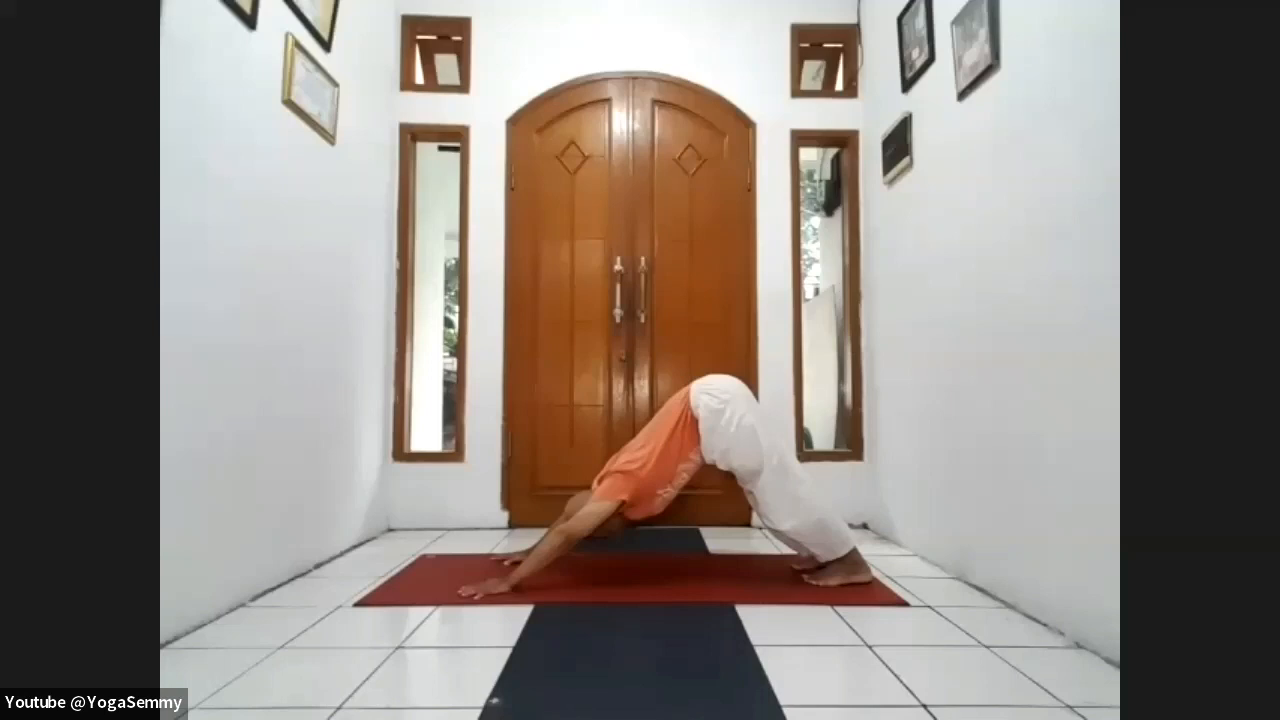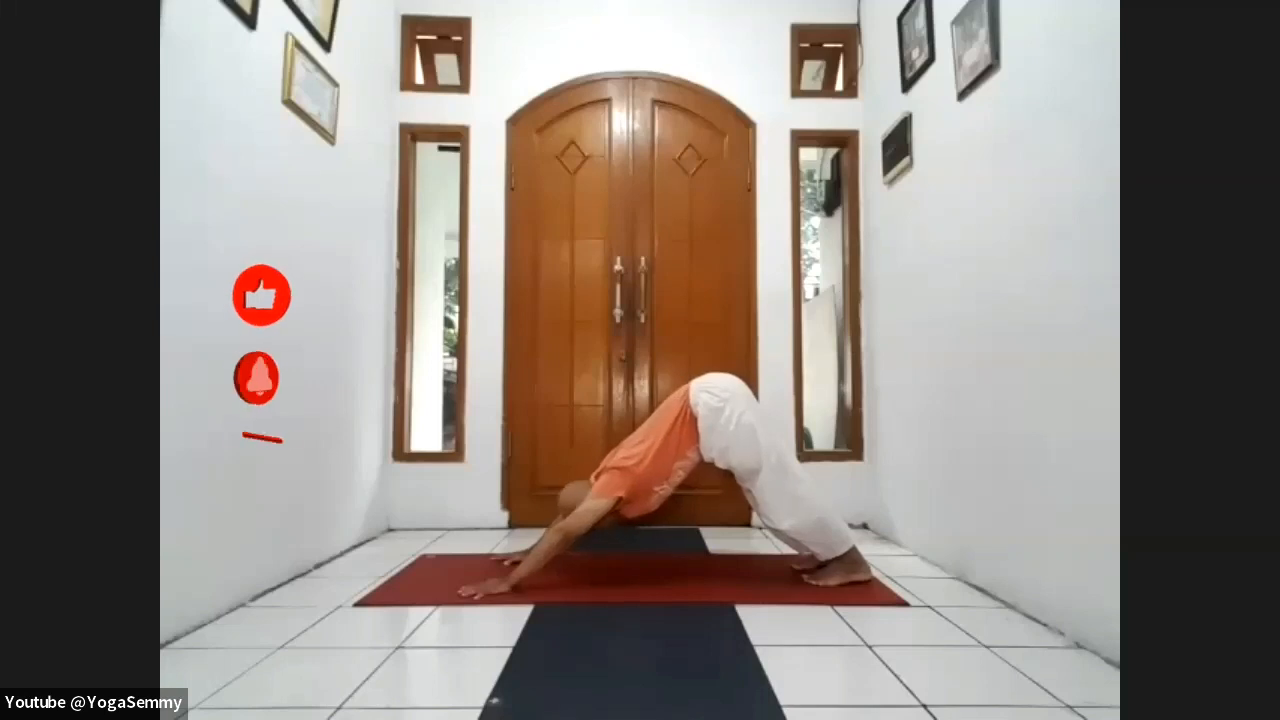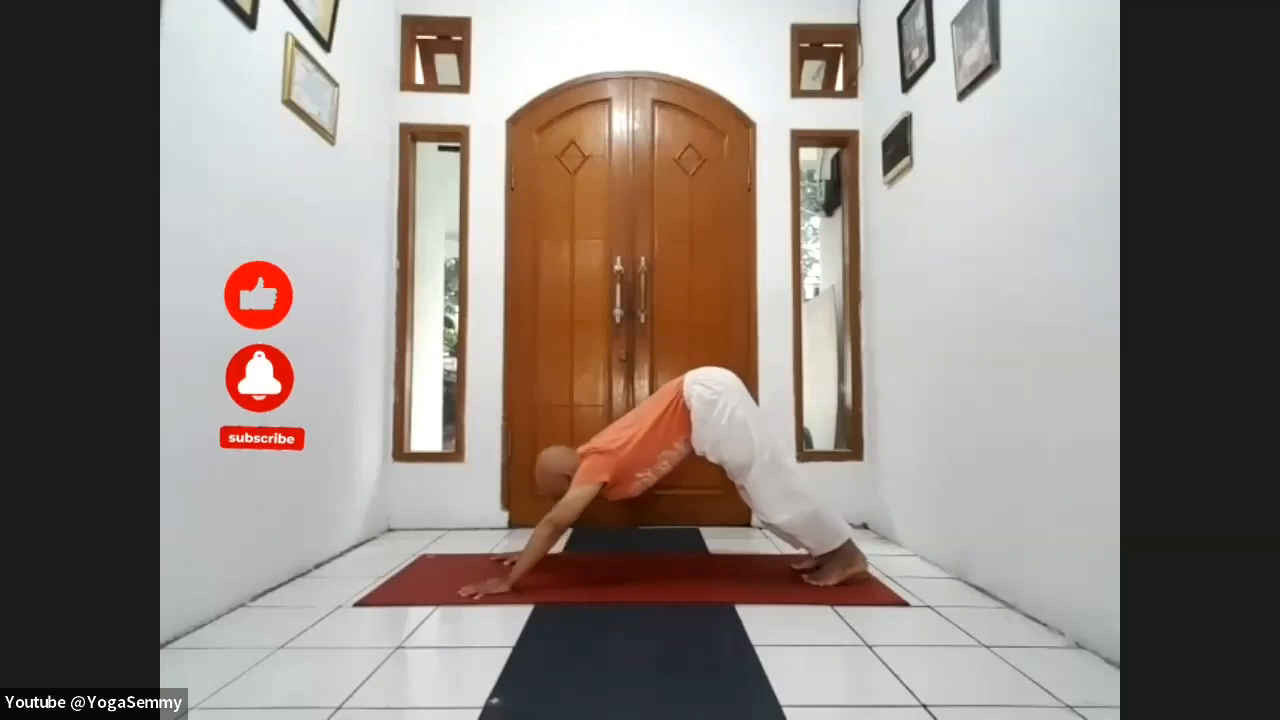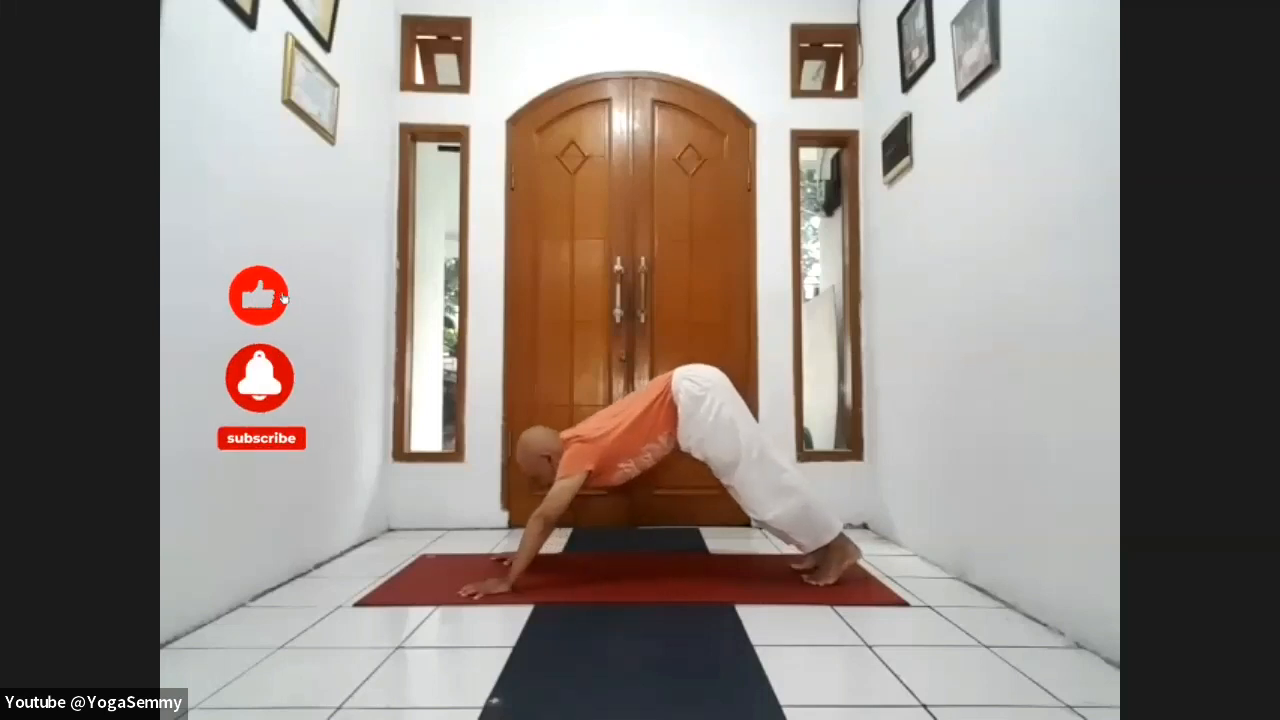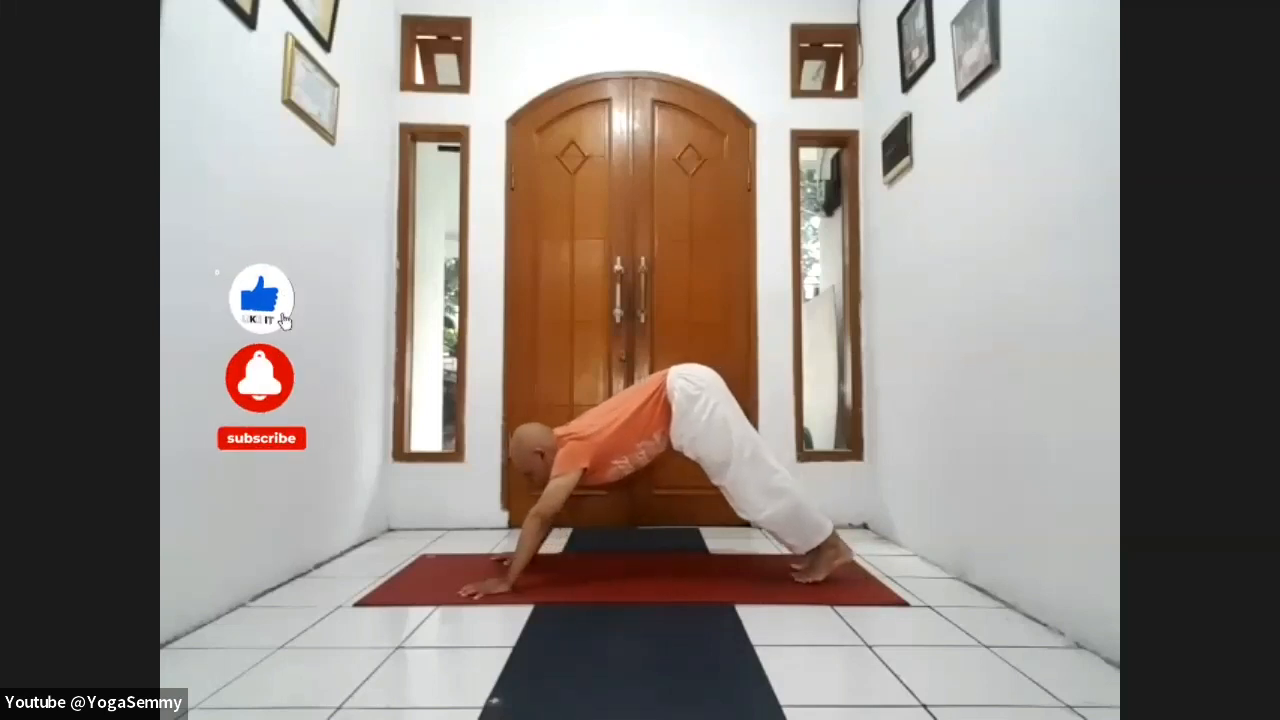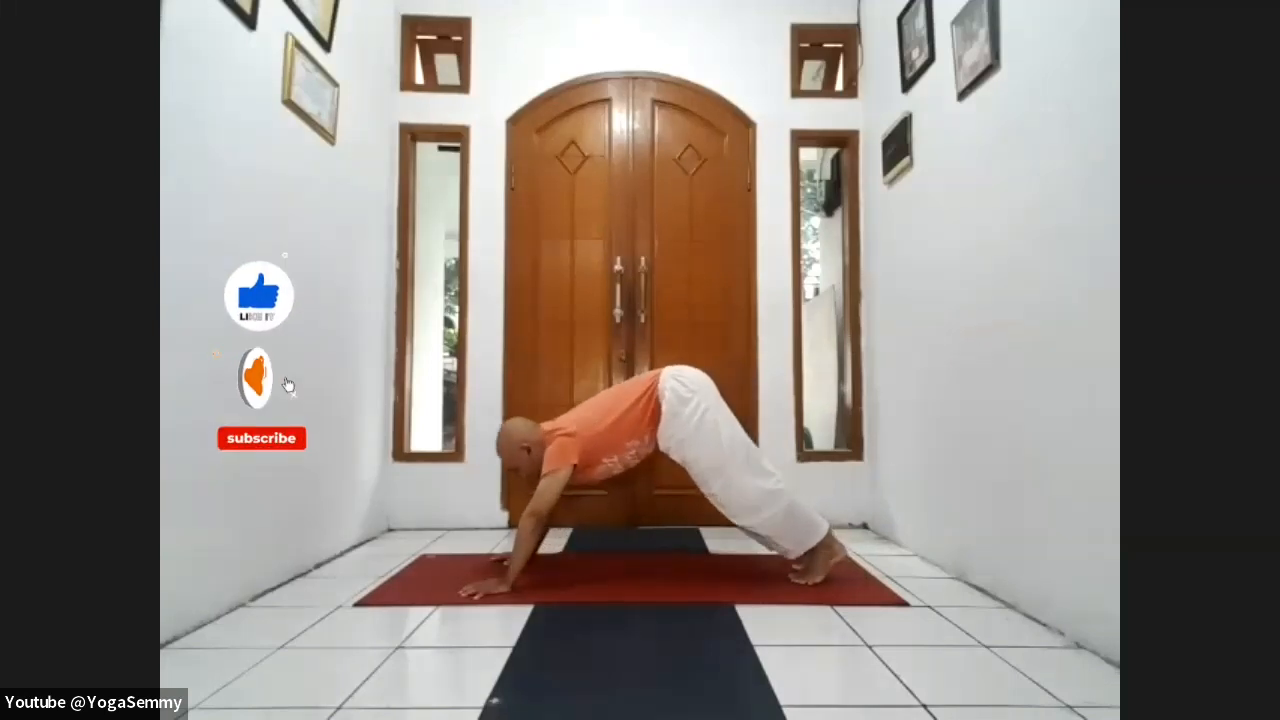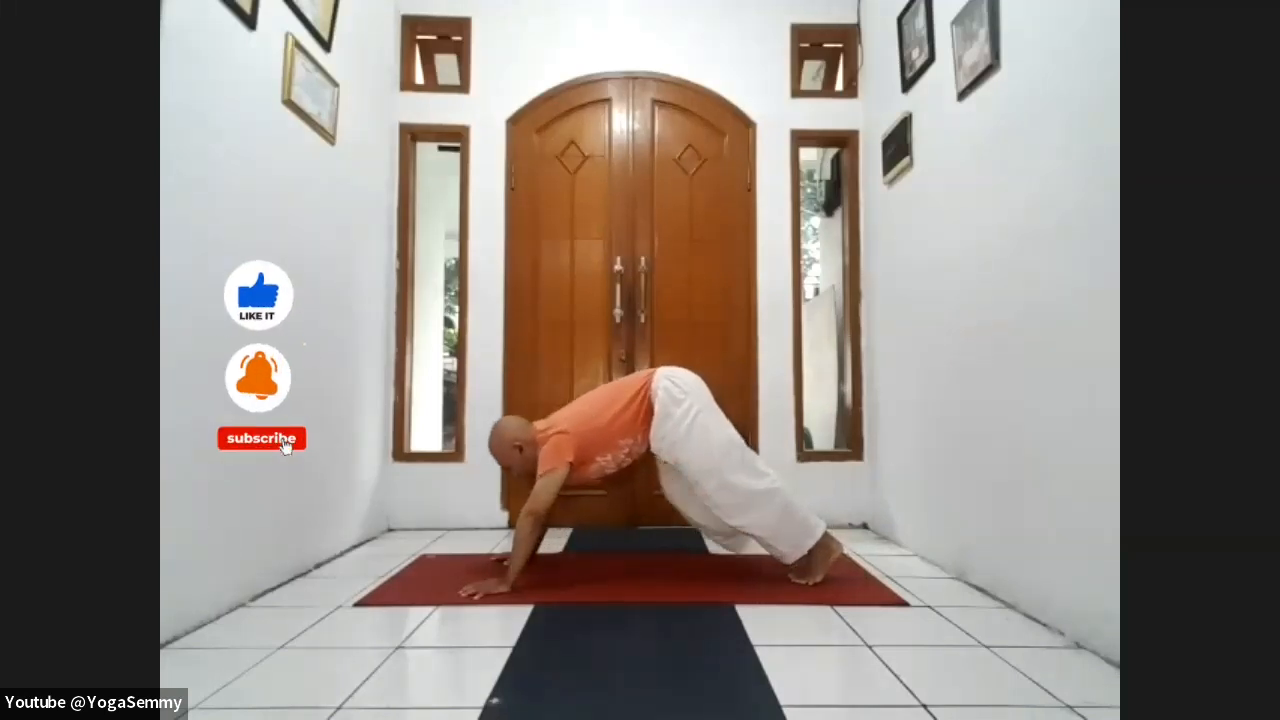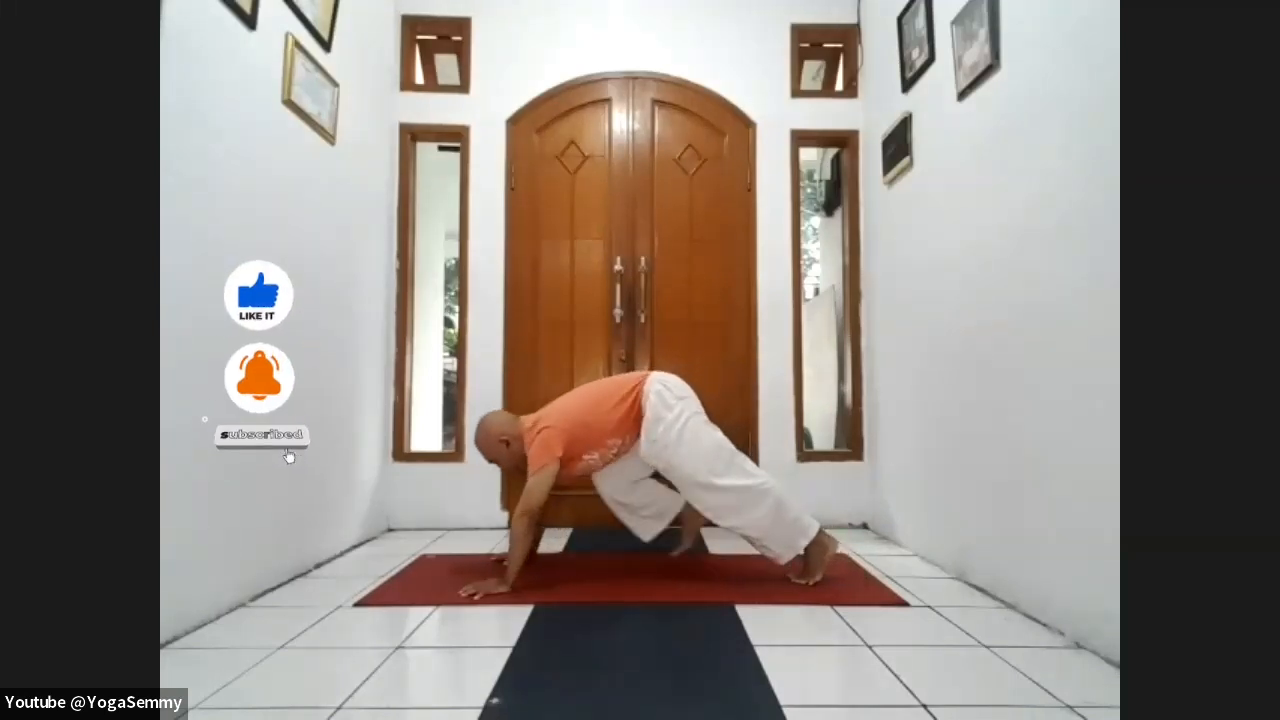
dt=0.5s
person 1, frame 1
left shoulder: (618, 488)
right shoulder: (612, 486)
left elbow: (568, 532)
right elbow: (566, 523)
left wrist: (510, 580)
right wrist: (533, 551)
left hip: (715, 406)
right hip: (714, 401)
left knee: (776, 485)
right knee: (770, 483)
left ankle: (849, 561)
right ankle: (826, 551)
person 1, frame 2
left shoulder: (614, 484)
right shoulder: (610, 482)
left elbow: (566, 531)
right elbow: (566, 522)
left wrist: (509, 581)
right wrist: (534, 553)
left hip: (713, 405)
right hip: (711, 400)
left knee: (774, 483)
right knee: (769, 481)
left ankle: (848, 560)
right ankle: (826, 550)
person 1, frame 3
left shoulder: (595, 465)
right shoulder: (588, 460)
left elbow: (555, 522)
right elbow: (558, 521)
left wrist: (509, 580)
right wrist: (529, 555)
left hip: (707, 399)
right hip: (704, 396)
left knee: (770, 479)
right knee: (763, 478)
left ankle: (845, 554)
right ankle: (826, 549)
person 1, frame 4
left shoulder: (576, 454)
right shoulder: (573, 447)
left elbow: (544, 516)
right elbow: (548, 516)
left wrist: (507, 580)
right wrist: (524, 555)
left hip: (695, 395)
right hip: (691, 394)
left knee: (758, 476)
right knee: (755, 474)
left ankle: (836, 546)
right ankle: (823, 546)
person 1, frame 5
left shoulder: (571, 451)
right shoulder: (565, 443)
left elbow: (540, 515)
right elbow: (546, 515)
left wrist: (507, 579)
right wrist: (524, 556)
left hip: (688, 395)
right hip: (684, 394)
left knee: (751, 479)
right knee: (747, 477)
left ankle: (827, 545)
right ankle: (815, 543)
person 1, frame 6
left shoulder: (560, 446)
right shoulder: (556, 438)
left elbow: (535, 514)
right elbow: (542, 513)
left wrist: (506, 579)
right wrist: (523, 556)
left hip: (678, 397)
right hip: (676, 394)
left knee: (740, 482)
right knee: (735, 481)
left ankle: (821, 544)
right ankle: (807, 543)
person 1, frame 7
left shoulder: (555, 443)
right shoulder: (550, 437)
left elbow: (532, 514)
right elbow: (540, 513)
left wrist: (506, 579)
right wrist: (525, 556)
left hip: (670, 398)
right hip: (667, 399)
left knee: (730, 480)
right knee: (684, 490)
left ankle: (818, 544)
right ankle: (796, 543)
person 1, frame 8
left shoulder: (542, 437)
right shoulder: (537, 430)
left elbow: (526, 512)
right elbow: (534, 509)
left wrist: (505, 579)
right wrist: (523, 554)
left hip: (660, 404)
right hip: (652, 405)
left knee: (721, 480)
right knee: (612, 481)
left ankle: (814, 542)
right ankle: (689, 515)
